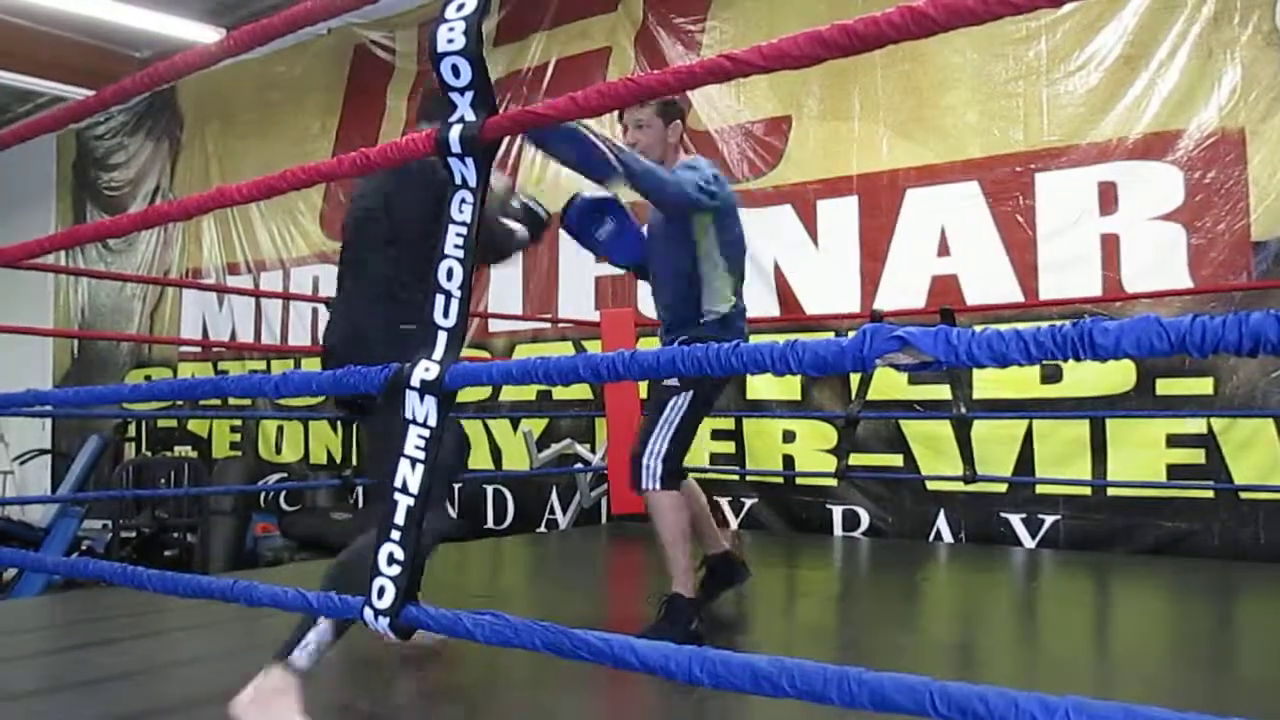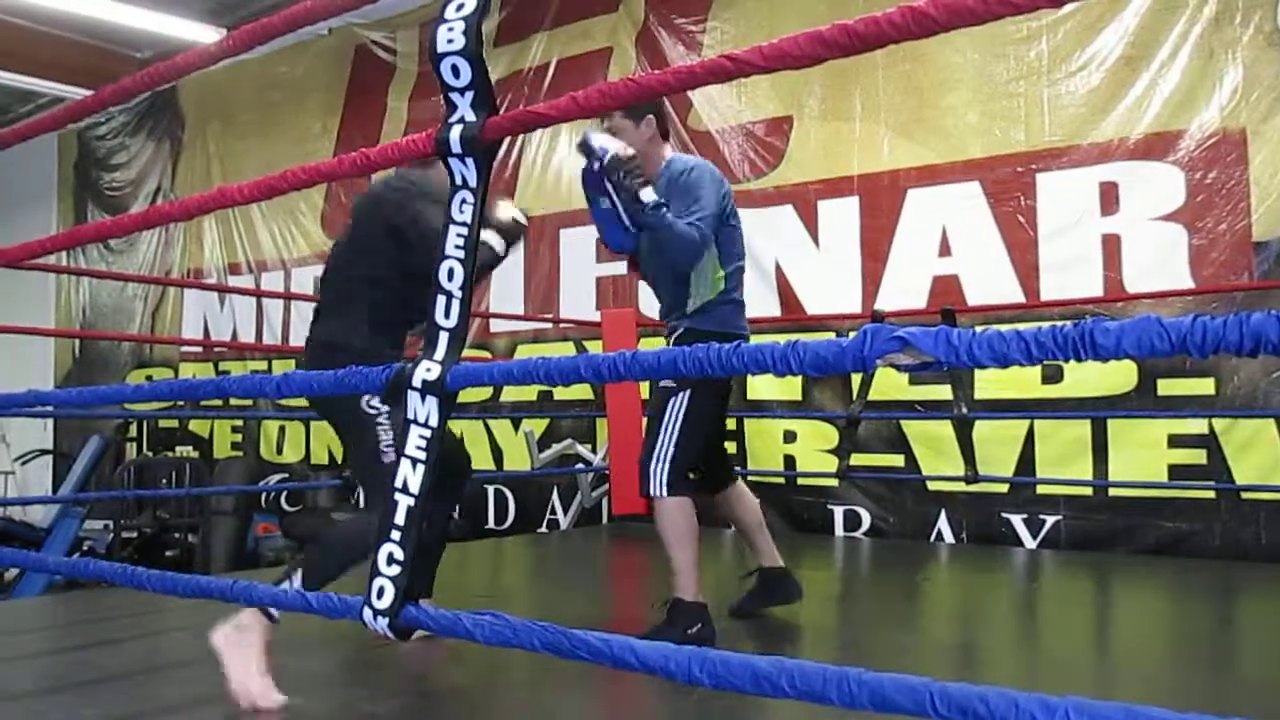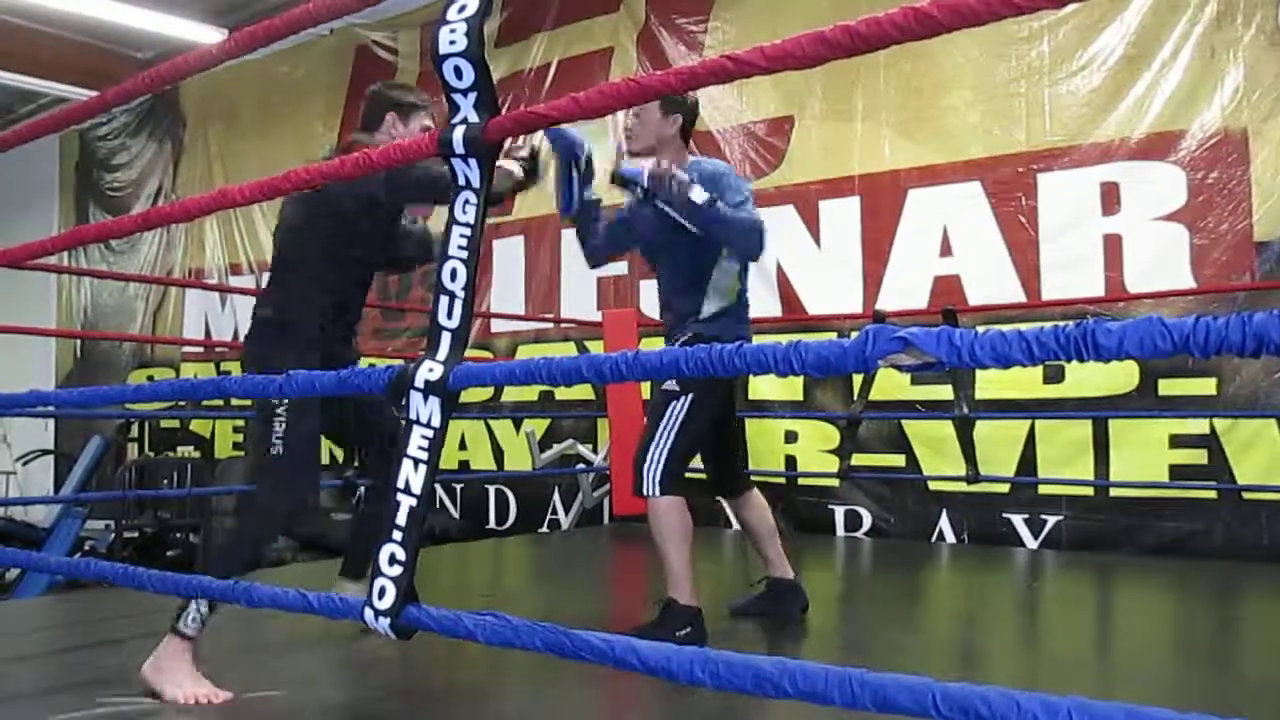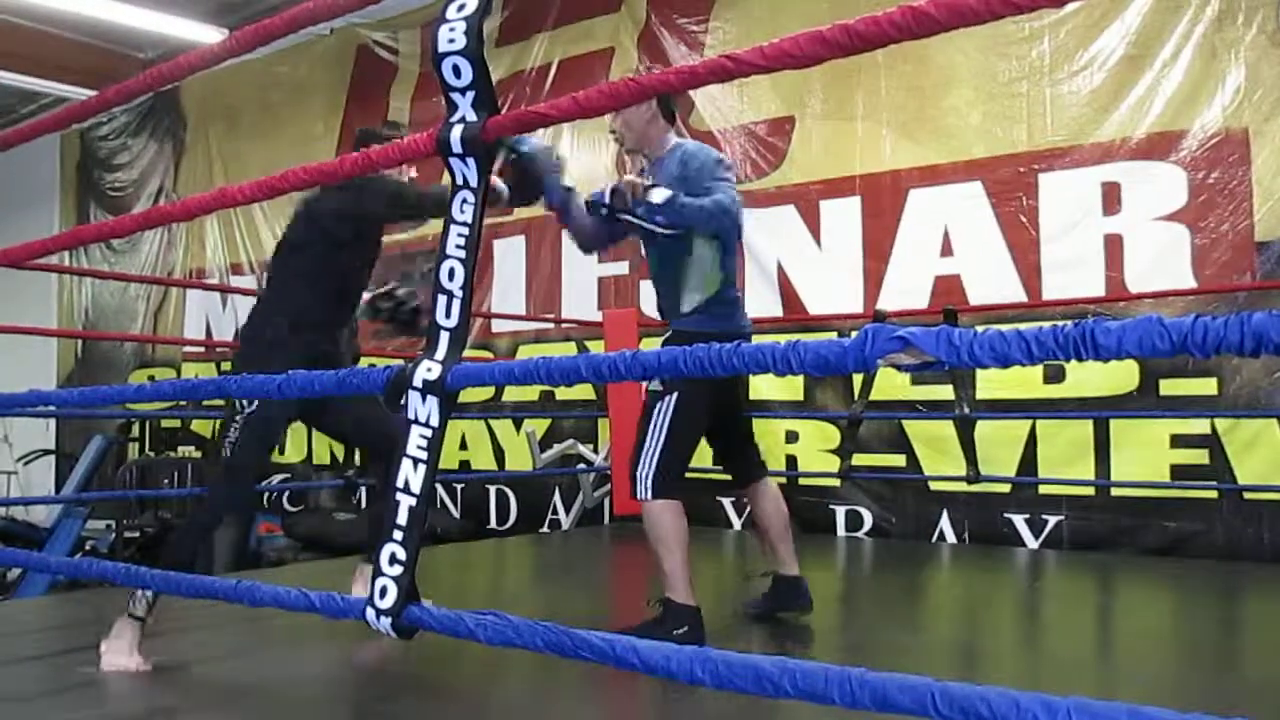
dt=0.4s
person 1, frame 1
left shoulder: (384, 179)
right shoulder: (439, 165)
right elbow: (485, 241)
left wrist: (504, 208)
right wrist: (520, 218)
left hip: (355, 364)
right hip: (400, 363)
right knee: (413, 517)
person 1, frame 2
left shoulder: (415, 205)
right shoulder: (411, 189)
left elbow: (445, 276)
left wrist: (499, 230)
right wrist: (495, 231)
left hip: (371, 365)
right hip: (349, 367)
left knee: (450, 470)
right knee: (395, 507)
left ankle: (414, 610)
right ankle: (249, 628)
person 1, frame 3
left shoulder: (374, 182)
right shoulder: (358, 169)
left elbow: (396, 252)
right elbow: (436, 183)
right wrist: (508, 173)
left hip: (328, 353)
right hip: (287, 354)
left knee: (395, 454)
right knee: (282, 497)
left ankle: (353, 586)
right ankle: (175, 650)
person 1, frame 4
left shoulder: (349, 200)
right shoulder: (353, 192)
right elbow: (440, 203)
left wrist: (379, 301)
right wrist: (497, 190)
left hip: (321, 366)
right hip: (276, 364)
left knee: (395, 443)
right knee: (233, 491)
left ankle: (370, 582)
right ankle: (130, 624)
person 2, frame 1
left shoulder: (698, 173)
right shoulder: (664, 207)
left elbow: (678, 196)
left wrist: (586, 144)
right wrist: (614, 241)
left hip: (707, 340)
right hip: (687, 339)
left knee: (652, 466)
right knee: (667, 466)
left ankle: (682, 611)
right ankle: (723, 558)
person 2, frame 2
left shoulder: (685, 176)
right shoulder: (653, 183)
left elbow: (687, 248)
right elbow: (648, 260)
left wrist: (633, 187)
right wrist: (610, 201)
left hip: (706, 337)
right hip: (703, 337)
left knee: (661, 470)
right knee: (708, 466)
left ankle: (690, 616)
right ankle: (774, 575)
person 2, frame 3
left shoulder: (715, 176)
right shoulder: (644, 195)
left elbow: (750, 240)
right elbow: (600, 248)
left wrist: (686, 193)
right wrist: (575, 187)
left hip: (711, 340)
right hip: (704, 344)
left knee: (656, 470)
right knee: (729, 474)
left ankle: (682, 615)
right ankle: (784, 586)
person 2, frame 4
left shoulder: (696, 160)
right shoulder: (654, 176)
left elbow: (724, 220)
right elbow: (594, 234)
left wrist: (650, 199)
right wrist: (550, 181)
left hip: (702, 337)
right hip: (714, 337)
left knee: (651, 474)
right knee: (743, 462)
left ankle: (681, 616)
right ankle: (789, 583)
